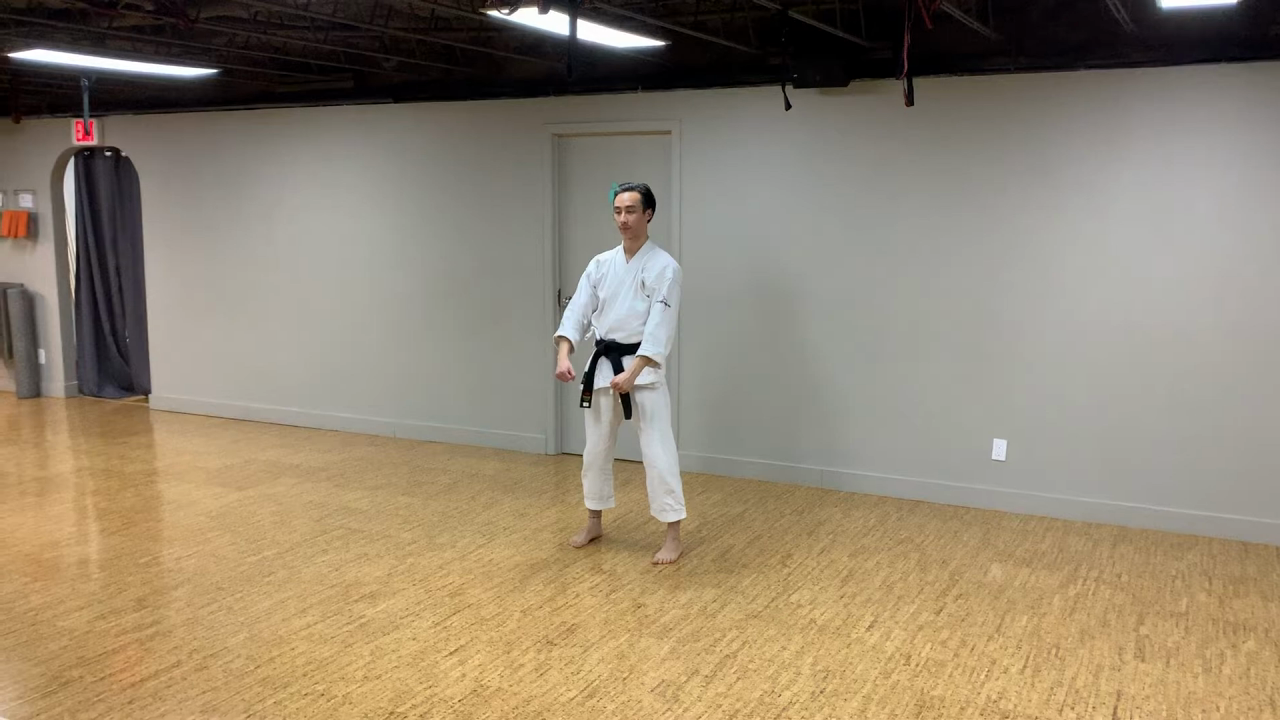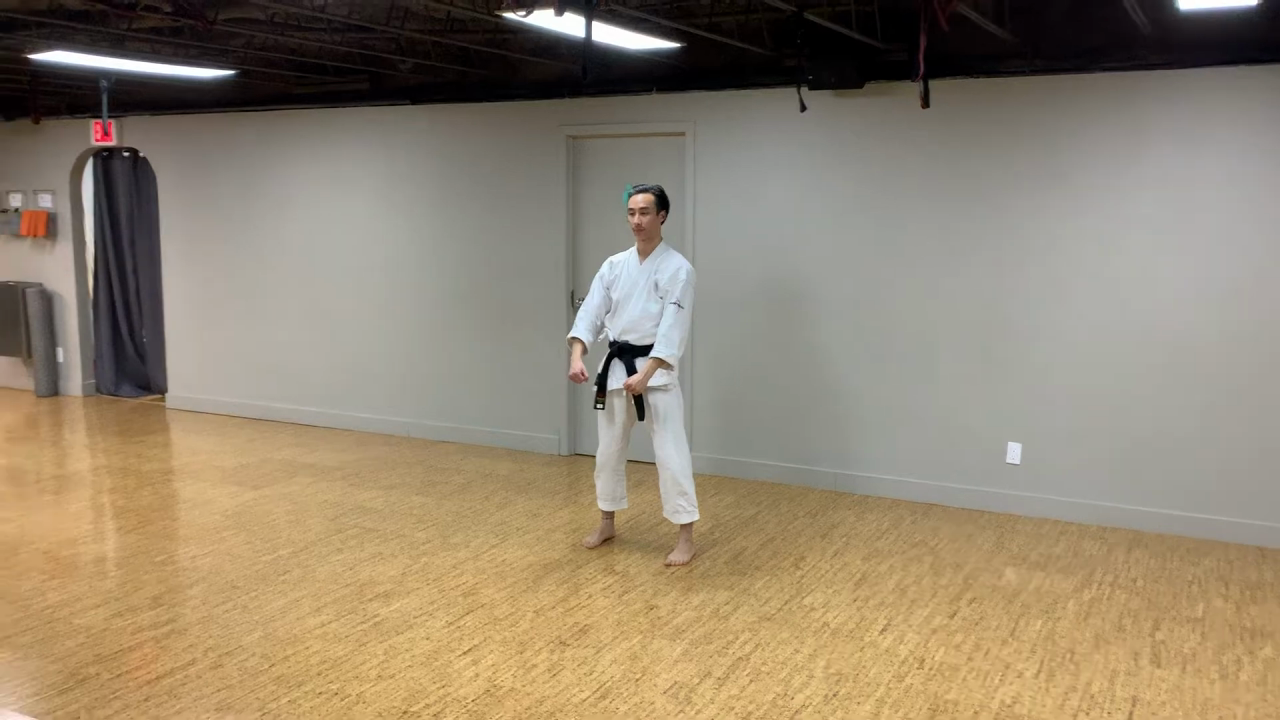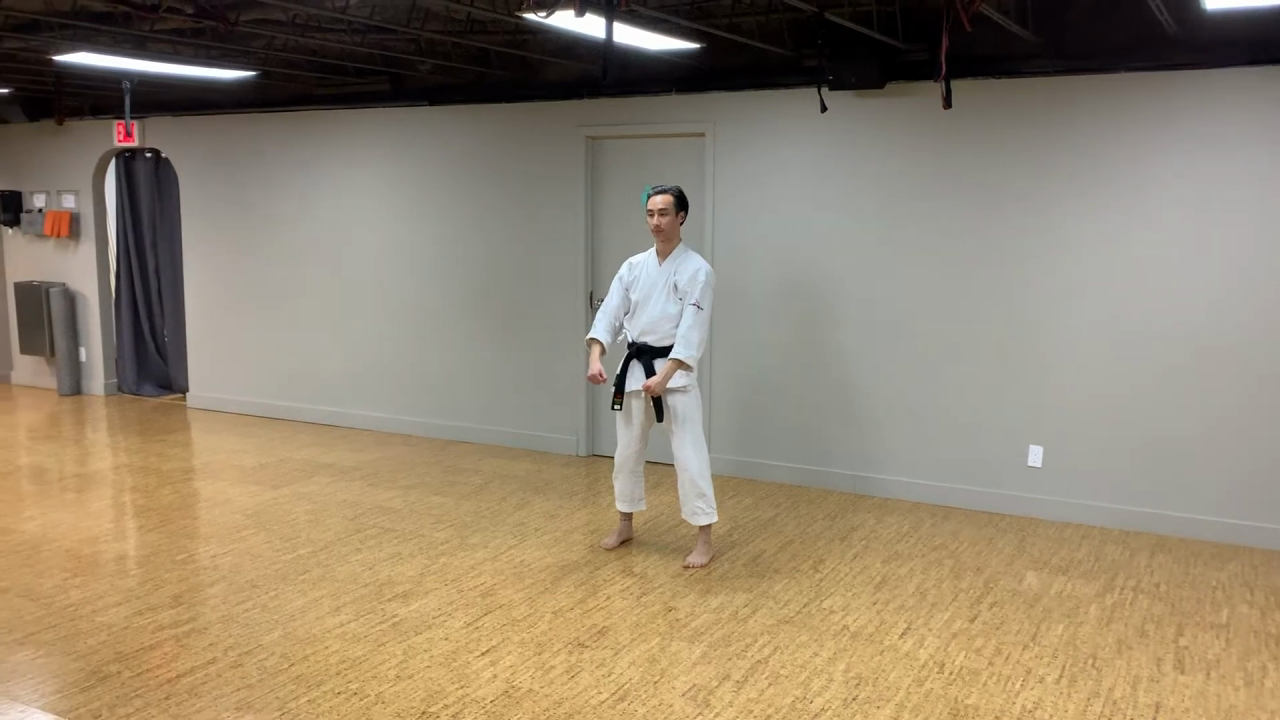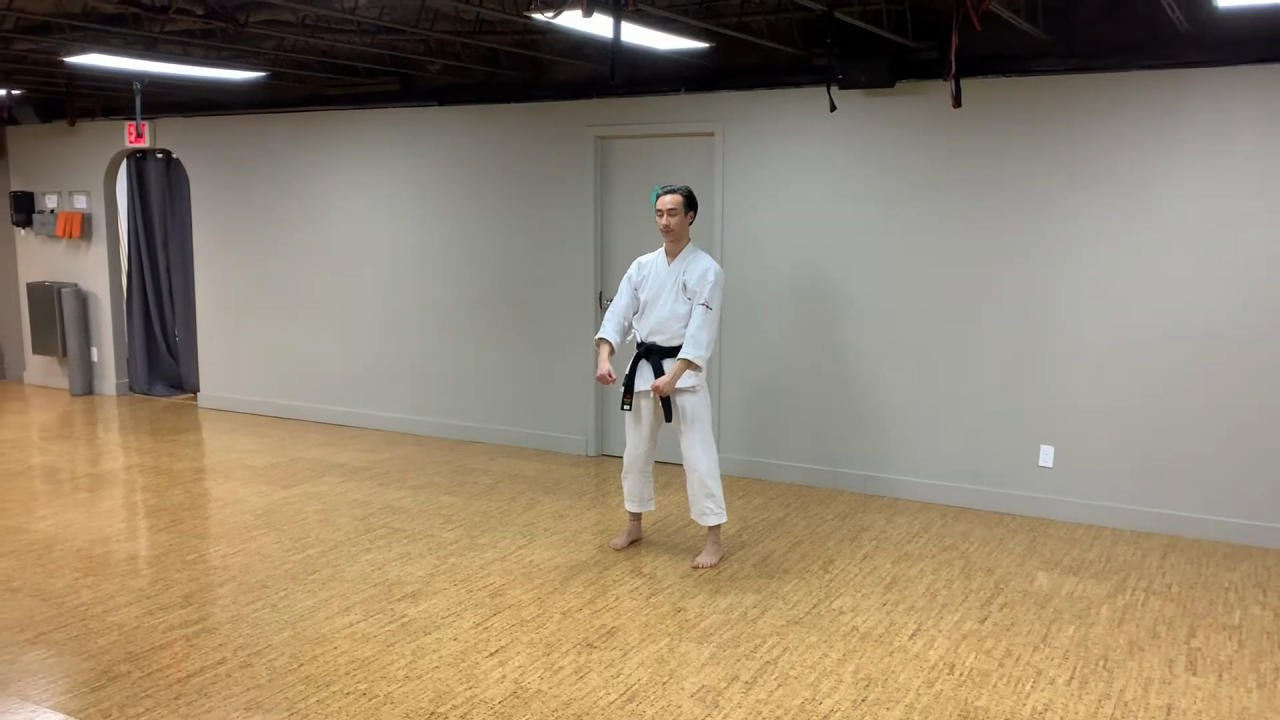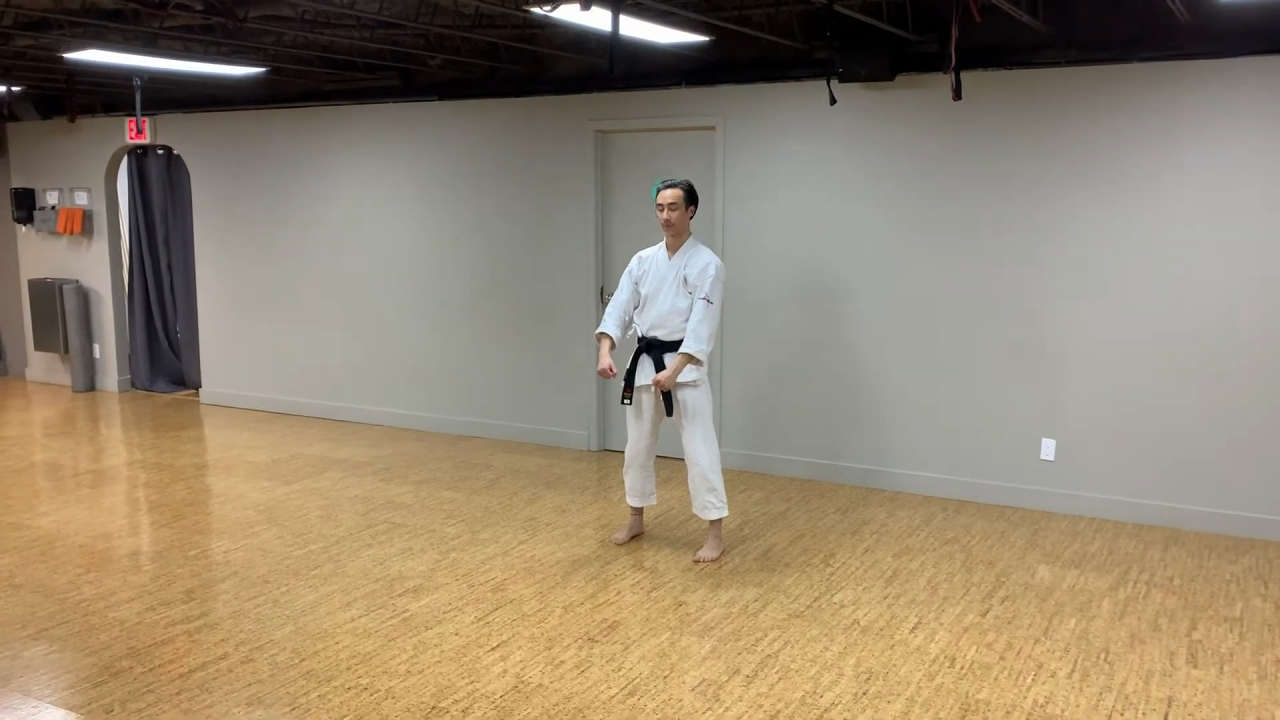
dt=0.3s
person 1, frame 1
left shoulder: (664, 267)
right shoulder: (601, 264)
left elbow: (660, 328)
right elbow: (578, 311)
left wrist: (632, 373)
right wrist: (563, 355)
left hip: (643, 367)
right hip: (602, 365)
left knee: (657, 451)
right knee: (596, 447)
left ankle: (673, 535)
right ankle: (594, 522)
person 1, frame 2
left shoulder: (677, 268)
right shoulder: (614, 265)
left elbow: (673, 330)
right elbow: (591, 314)
left wrist: (645, 375)
right wrist: (577, 357)
left hip: (656, 369)
right hip: (614, 367)
left knee: (670, 452)
right knee: (609, 449)
left ankle: (686, 537)
right ankle: (607, 524)
person 1, frame 3
left shoulder: (697, 270)
right shoulder: (633, 266)
left elbow: (692, 331)
right elbow: (610, 314)
left wrist: (664, 376)
right wrist: (595, 358)
left hip: (675, 370)
right hip: (633, 368)
left knee: (689, 454)
right knee: (627, 450)
left ankle: (704, 539)
right ankle: (625, 524)
person 1, frame 4
left shoulder: (706, 269)
right shoulder: (642, 266)
left elbow: (702, 331)
right elbow: (619, 314)
left wrist: (673, 376)
right wrist: (604, 358)
left hip: (684, 370)
right hip: (642, 367)
left knee: (698, 454)
right knee: (637, 450)
left ankle: (713, 539)
right ankle: (634, 525)
person 1, frame 5
left shoulder: (706, 264)
right shoulder: (642, 260)
left elbow: (702, 325)
right elbow: (619, 309)
left wrist: (674, 370)
right wrist: (605, 352)
left hip: (684, 364)
right hip: (643, 362)
left knee: (699, 448)
right knee: (638, 444)
left ankle: (715, 533)
right ankle: (636, 519)
